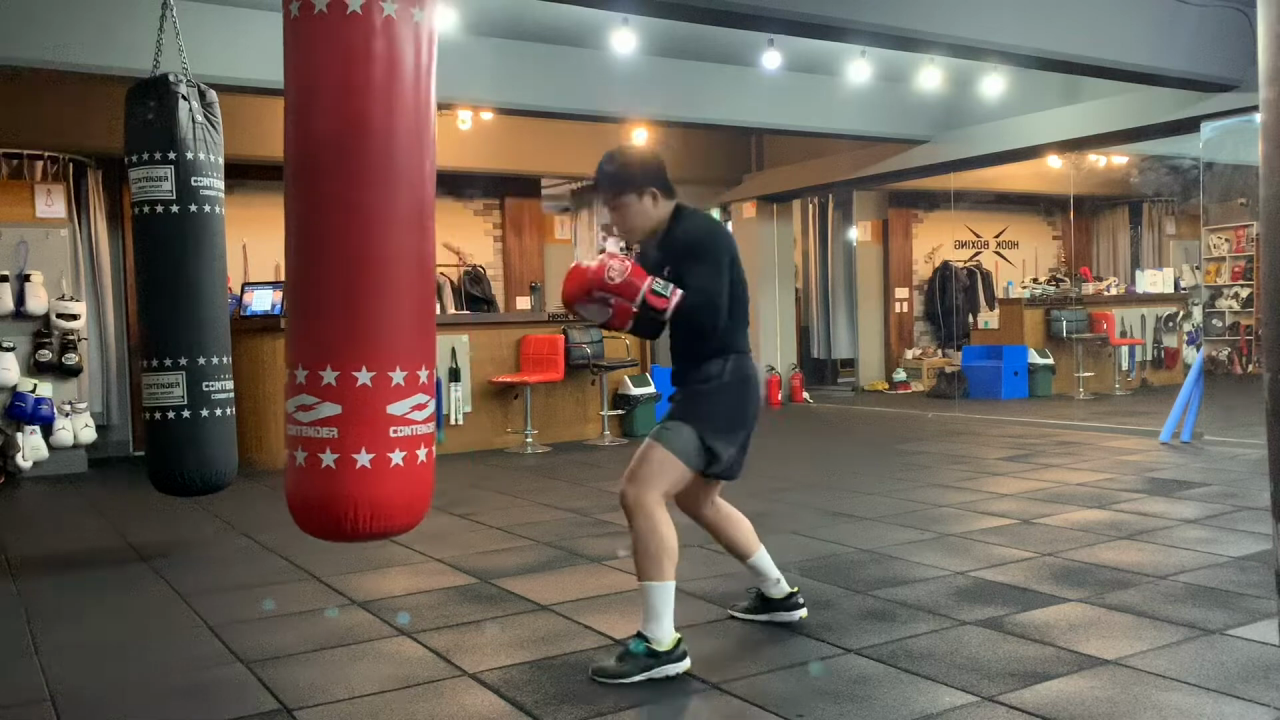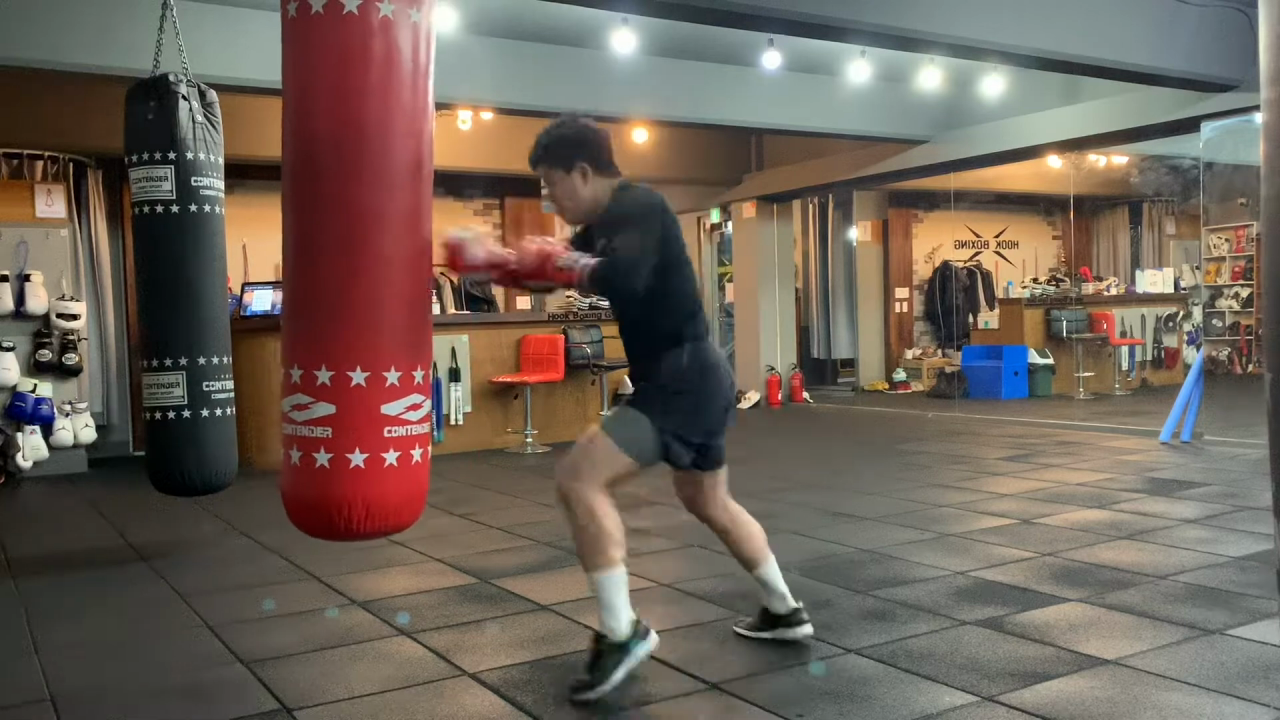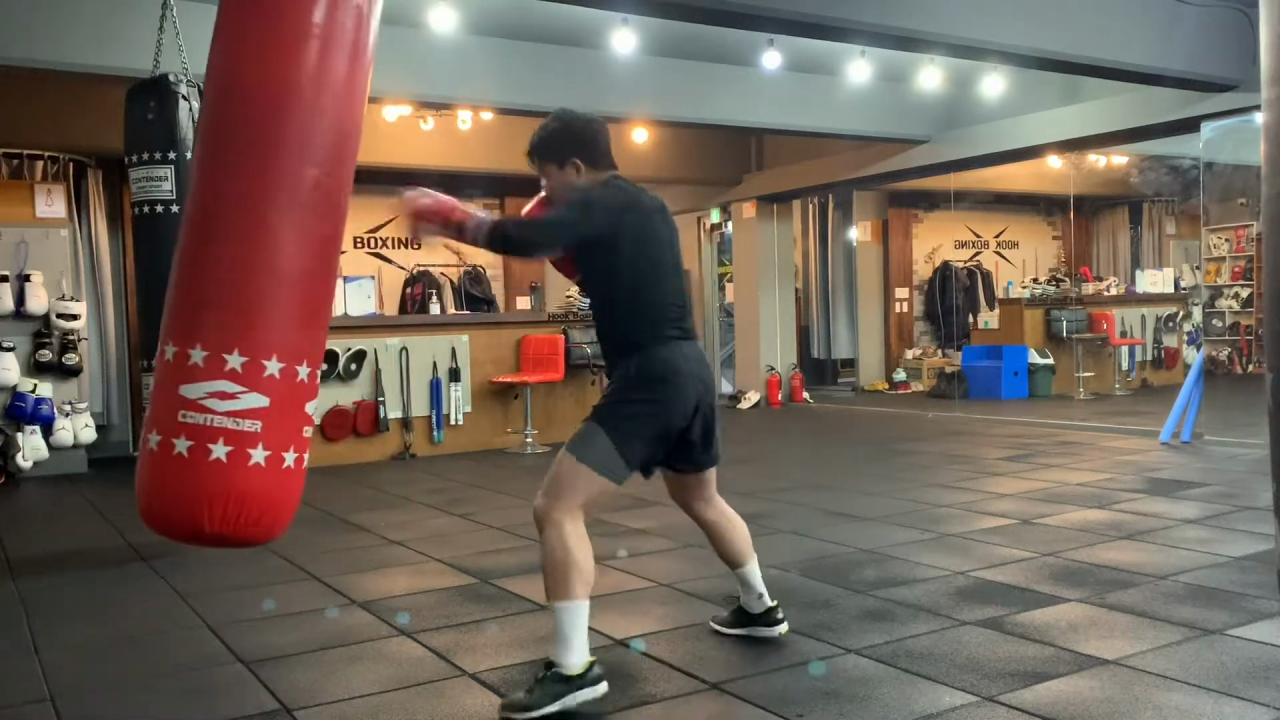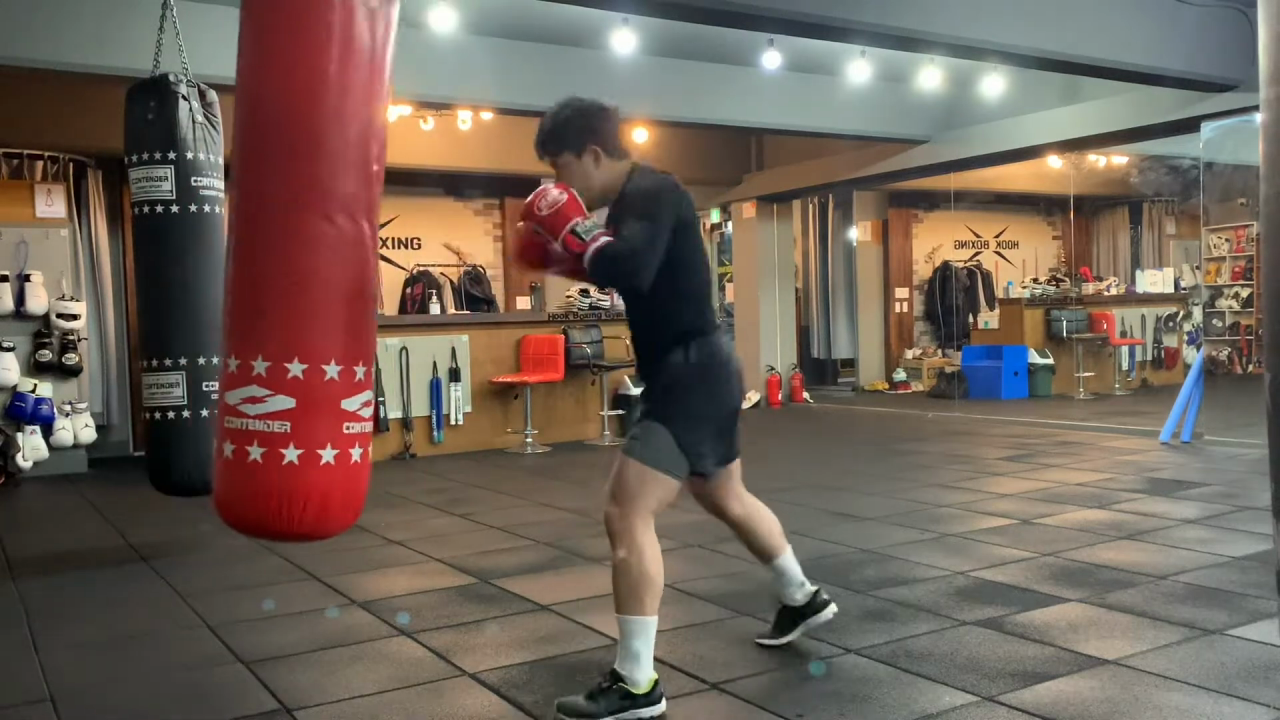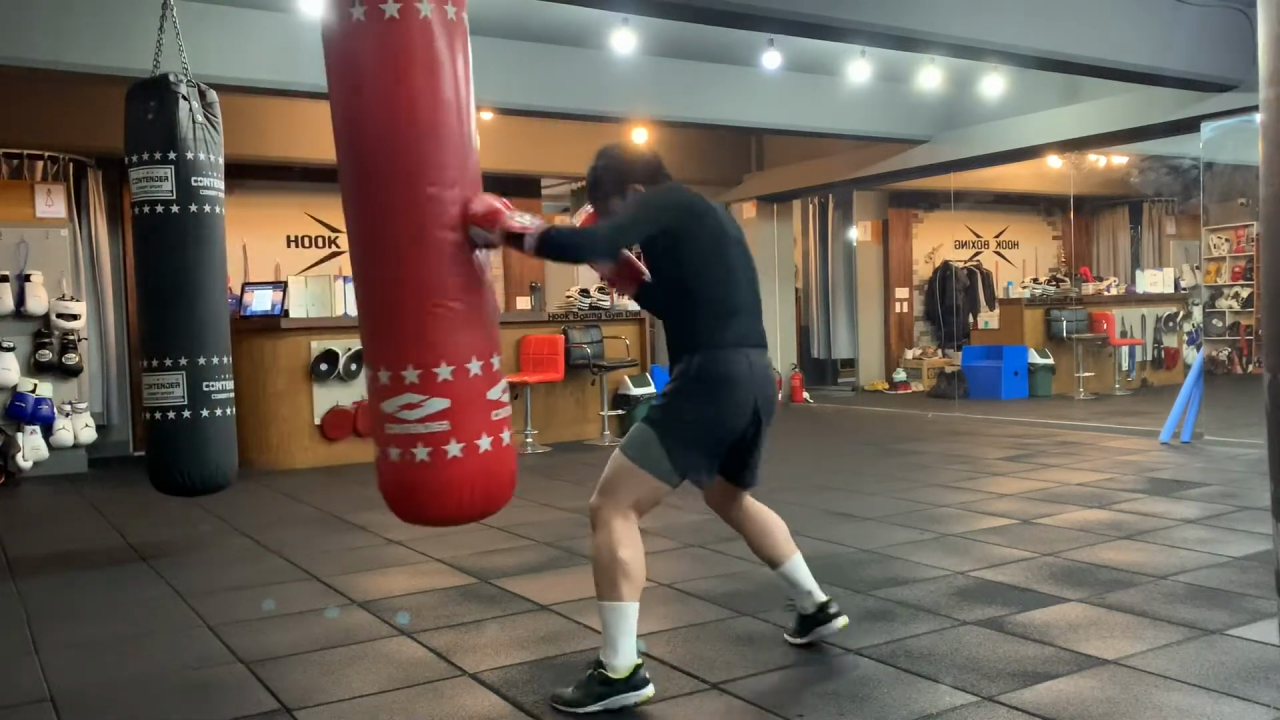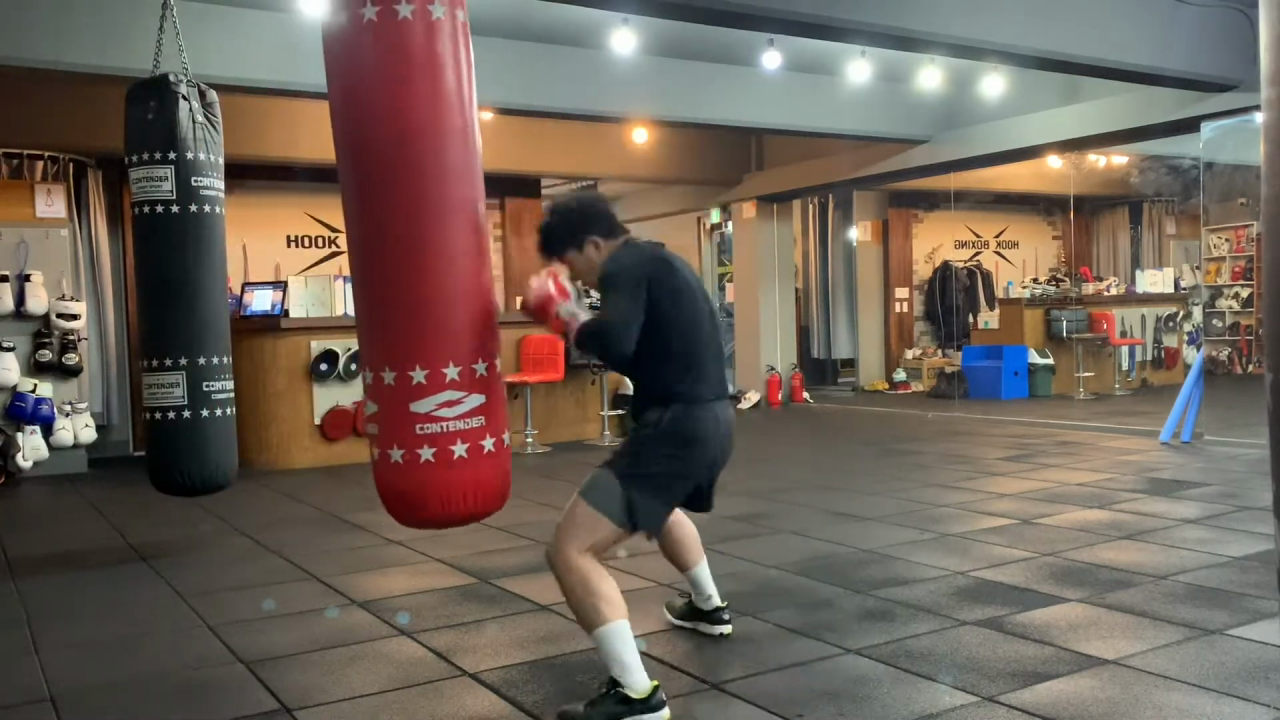
dt=0.7s
person 1, frame 1
left shoulder: (699, 233)
right shoulder: (655, 247)
left elbow: (707, 314)
right elbow: (647, 324)
left wrist: (639, 285)
right wrist: (603, 306)
left hip: (721, 384)
right hip: (701, 386)
left knee: (640, 493)
right knee: (699, 500)
left ankle: (660, 643)
right ankle: (779, 593)
person 1, frame 2
left shoulder: (635, 206)
right shoulder: (607, 223)
left elbow: (625, 281)
right elbow: (551, 271)
left wrist: (557, 264)
right wrist: (497, 262)
left hip: (679, 378)
right hip: (694, 376)
left knee: (577, 481)
right knee: (709, 502)
left ankle: (620, 633)
right ankle: (783, 611)
person 1, frame 3
left shoulder: (597, 202)
right shoulder: (646, 206)
left elbow: (522, 239)
left wrist: (441, 213)
right wrist: (570, 251)
left hip: (649, 378)
right hip: (689, 370)
left knee: (556, 508)
right knee: (700, 497)
left ankle: (570, 670)
right ankle: (759, 607)
person 1, frame 4
left shoulder: (644, 192)
right shoulder: (639, 199)
left elbow: (628, 273)
right elbow: (600, 261)
left wrist: (569, 229)
right wrist: (554, 245)
left hip: (689, 376)
right hip: (686, 370)
left knee: (626, 516)
right knee: (723, 498)
right ankle: (803, 599)
person 1, frame 5
left shoulder: (664, 206)
right shoulder: (709, 217)
left elbow: (588, 244)
left wrist: (509, 227)
right wrist: (637, 282)
left hip: (710, 379)
right hip: (752, 375)
left knee: (611, 510)
right knee: (731, 499)
left ankle: (619, 672)
right ankle: (816, 608)
person 1, frame 6
left shoulder: (627, 264)
right shoulder: (659, 262)
left elbow: (615, 340)
left wrist: (565, 313)
right wrist: (580, 322)
left hip: (676, 429)
right hip: (710, 421)
left knee: (571, 550)
right knee: (659, 505)
right ankle: (708, 607)
